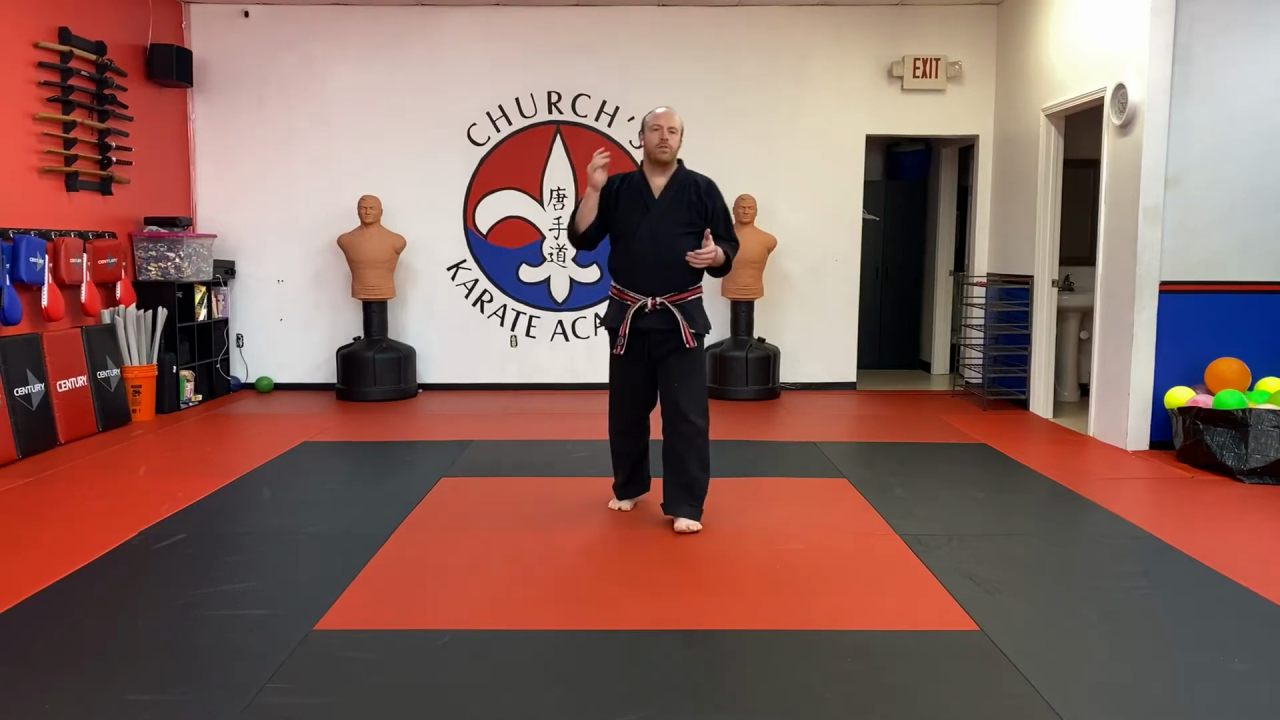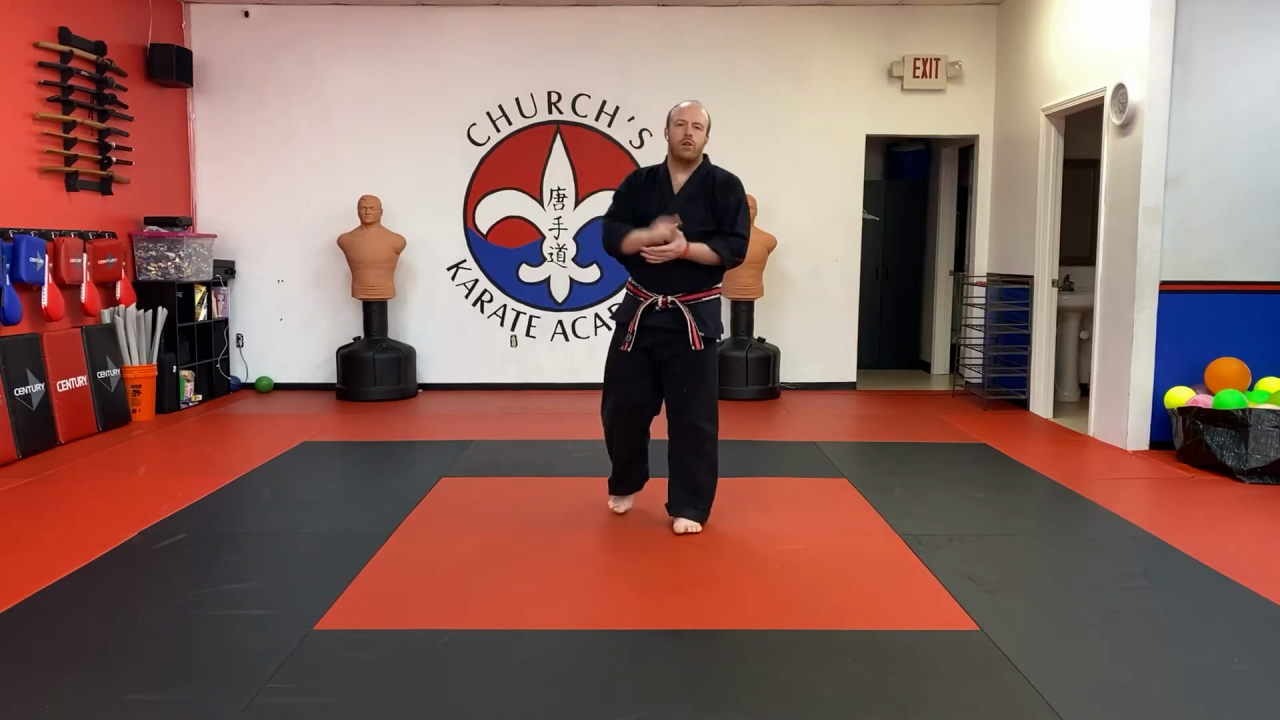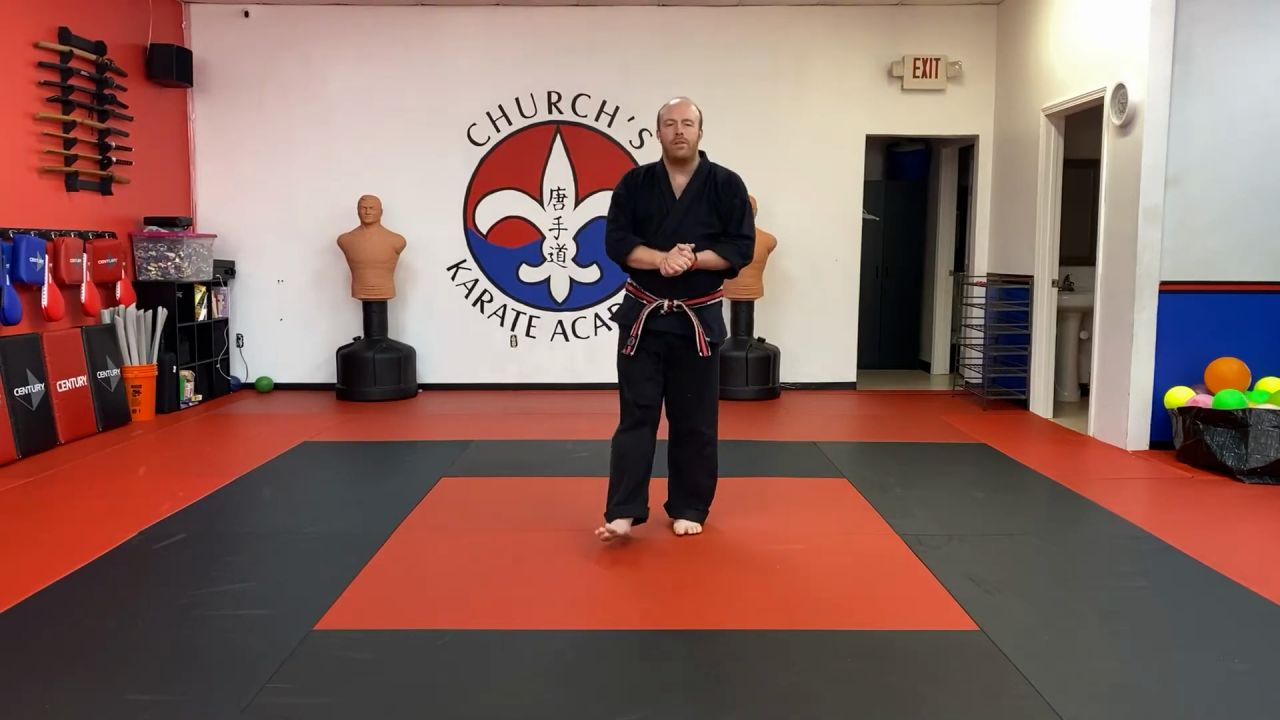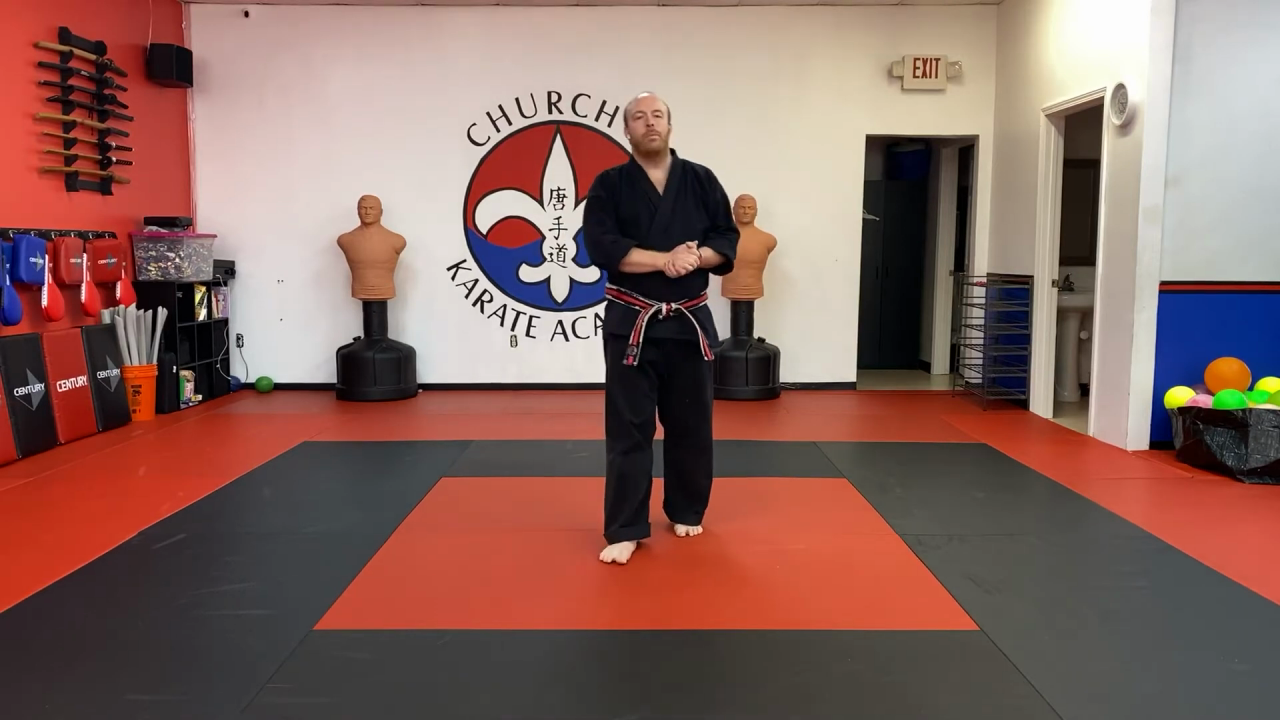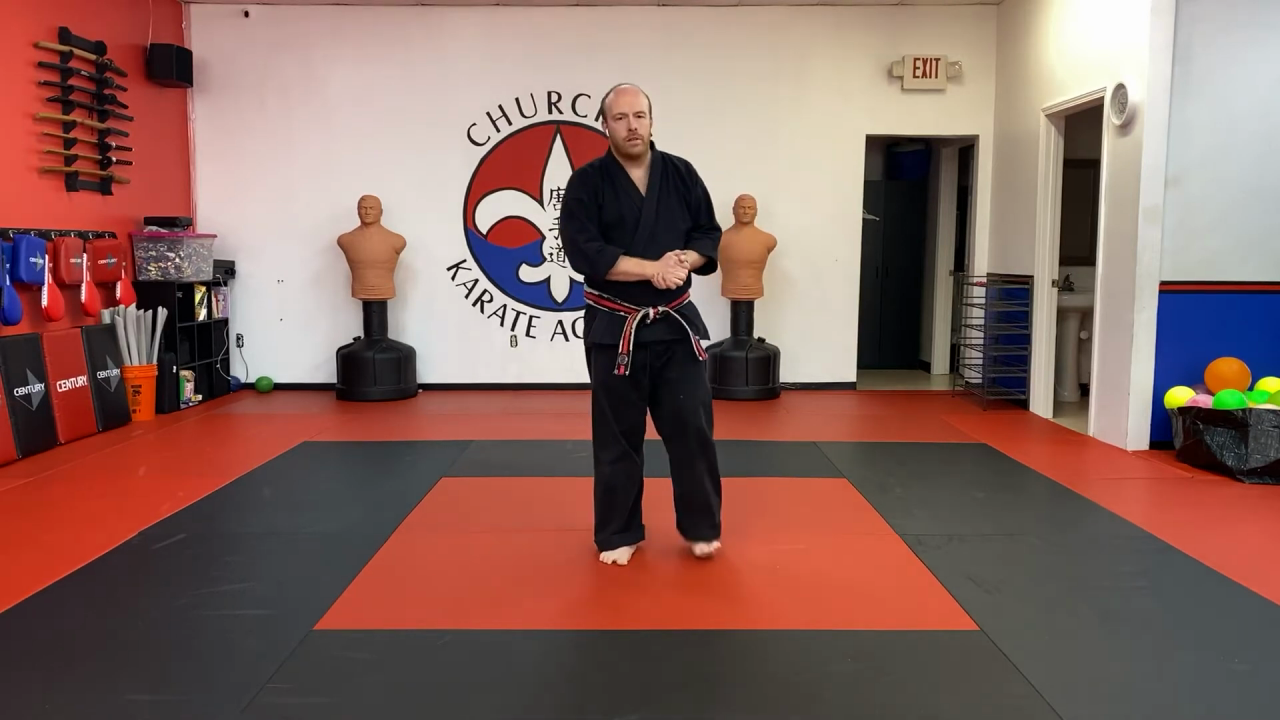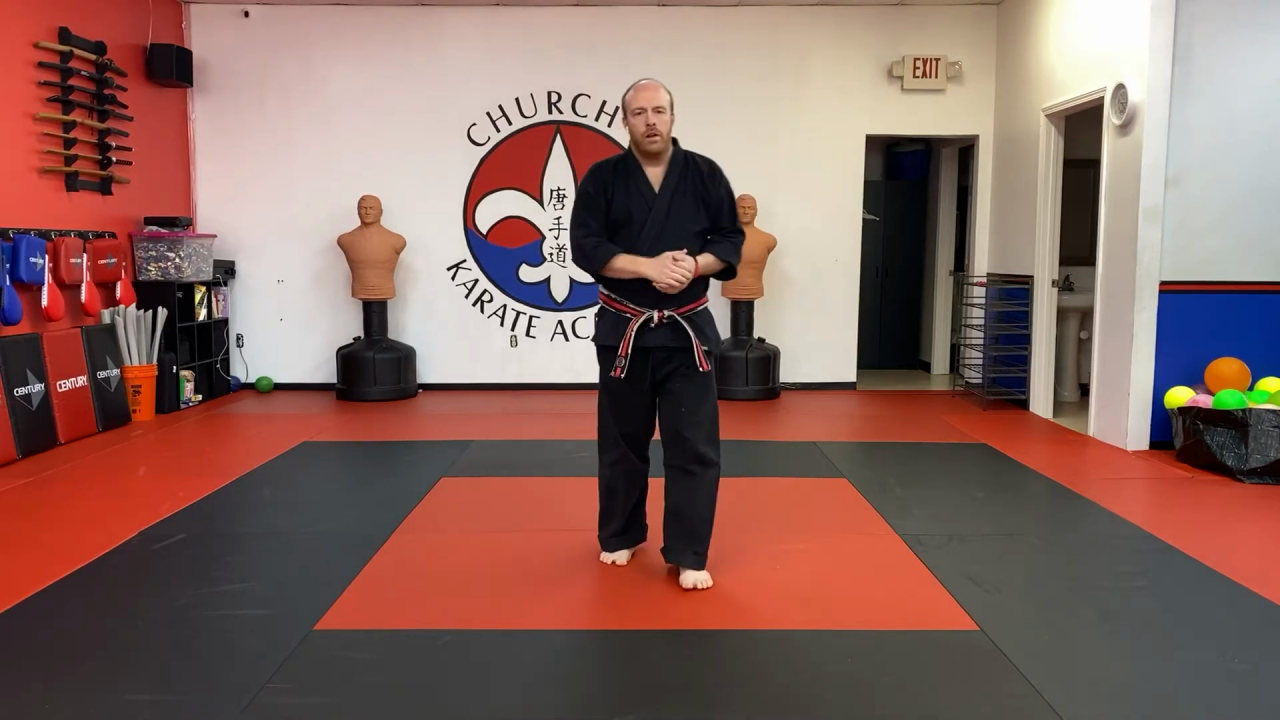
dt=0.4s
person 1, frame 1
left shoulder: (702, 189)
right shoulder: (617, 187)
left elbow: (727, 247)
right elbow: (582, 238)
left wrist: (715, 255)
right wrist: (592, 191)
left hip: (681, 316)
right hip: (629, 315)
left knee: (686, 412)
right knee: (627, 409)
left ankle: (685, 505)
right ankle: (629, 486)
person 1, frame 2
left shoulder: (725, 185)
right shoulder: (640, 184)
left elbow: (733, 248)
right elbow: (613, 237)
left wrist: (684, 249)
right wrist: (648, 236)
left hip: (694, 315)
right hip: (640, 312)
left knee: (693, 416)
right knee: (625, 405)
left ankle: (689, 506)
right ankle: (626, 484)
person 1, frame 3
left shoulder: (726, 185)
right shoulder: (634, 183)
left elbow: (740, 248)
right elbow: (617, 242)
left wrist: (692, 260)
right wrist: (662, 259)
left hip: (698, 318)
right hip: (643, 315)
left knee: (695, 420)
right knee: (636, 413)
left ankle: (689, 507)
right ankle: (624, 511)
person 1, frame 4
left shoulder: (701, 180)
right shoulder: (609, 185)
left elbow: (727, 241)
right elbow: (602, 247)
left wrist: (695, 257)
right wrist: (664, 259)
left hip: (688, 321)
right hip: (630, 322)
left knee: (690, 425)
right knee: (628, 428)
left ankle: (686, 511)
right ankle: (625, 529)
person 1, frame 5
left shoulder: (681, 173)
right shoulder: (587, 183)
left elbow: (709, 236)
right elbow: (584, 253)
left wrist: (684, 262)
right wrist: (652, 268)
left hip: (676, 323)
right hip: (615, 327)
left knee: (692, 425)
right knee: (618, 436)
left ankle: (701, 526)
right ankle: (619, 533)
person 1, frame 6
left shoulder: (704, 174)
right shoulder: (602, 177)
left elbow: (731, 240)
right elbow: (586, 248)
left wrist: (696, 265)
right wrist: (648, 266)
left hip: (687, 329)
right hip: (623, 329)
left knee: (693, 444)
right knee: (622, 440)
left ankle: (688, 555)
right ankle: (620, 535)
